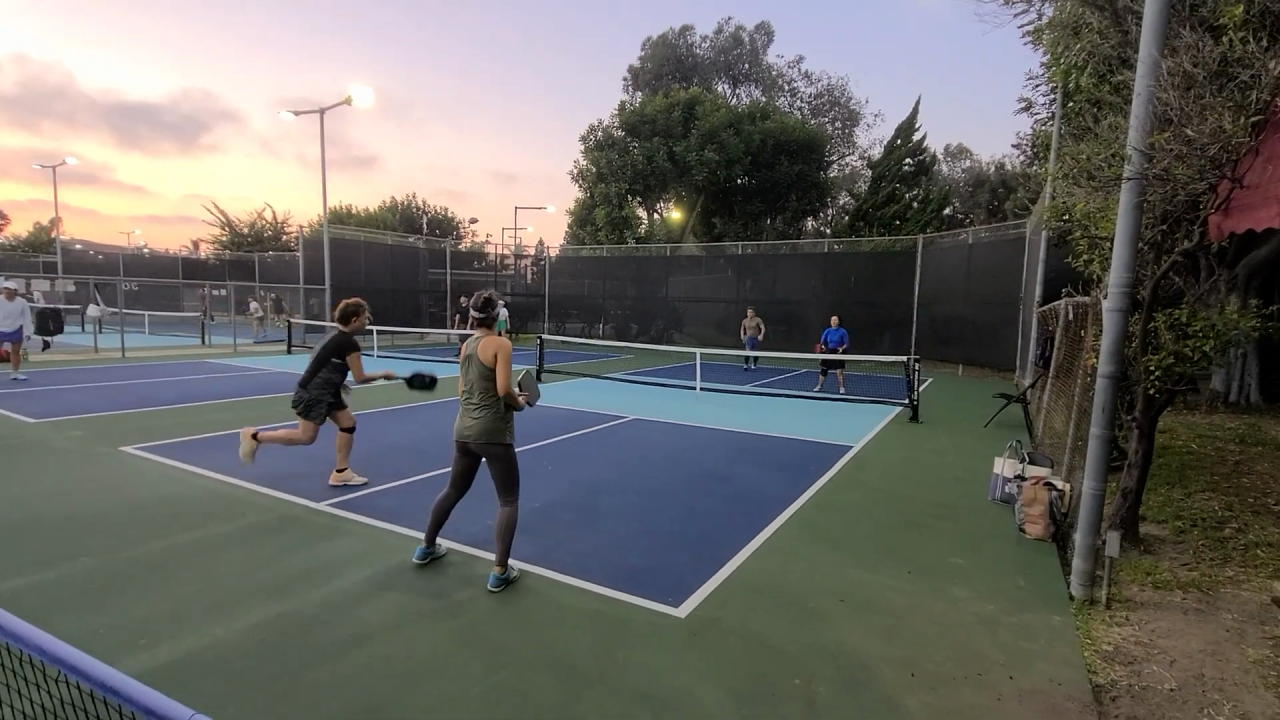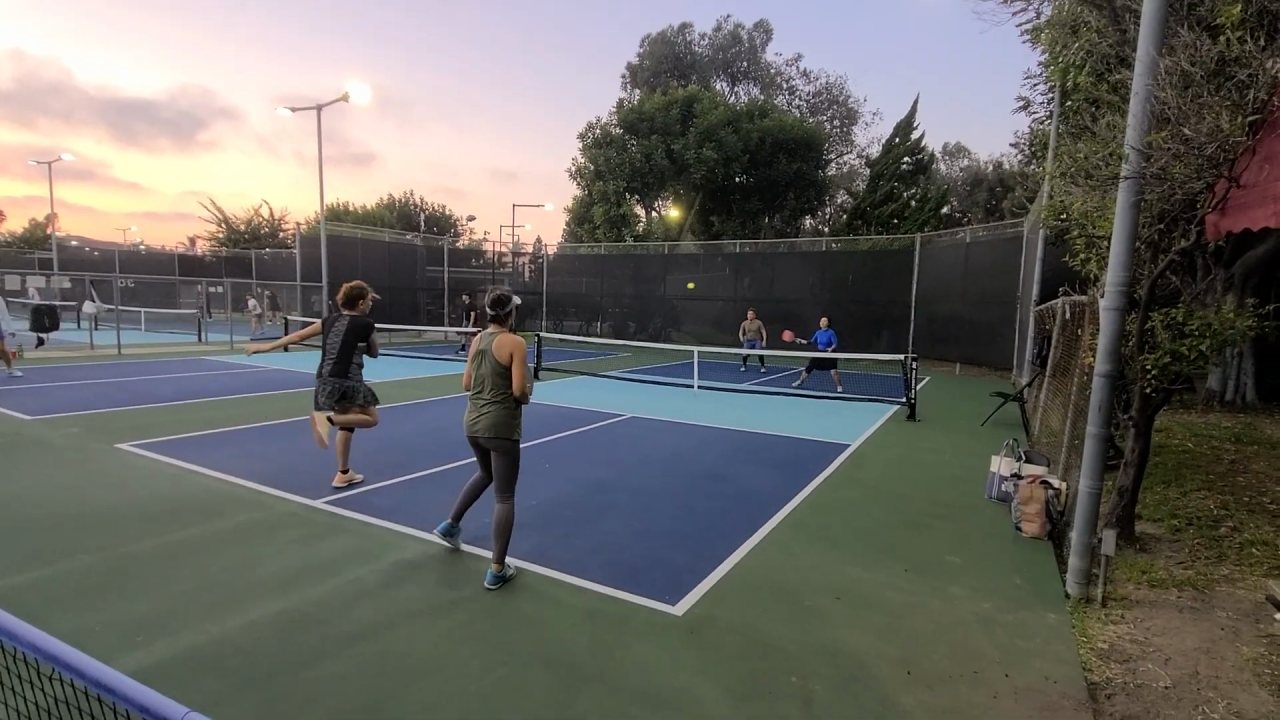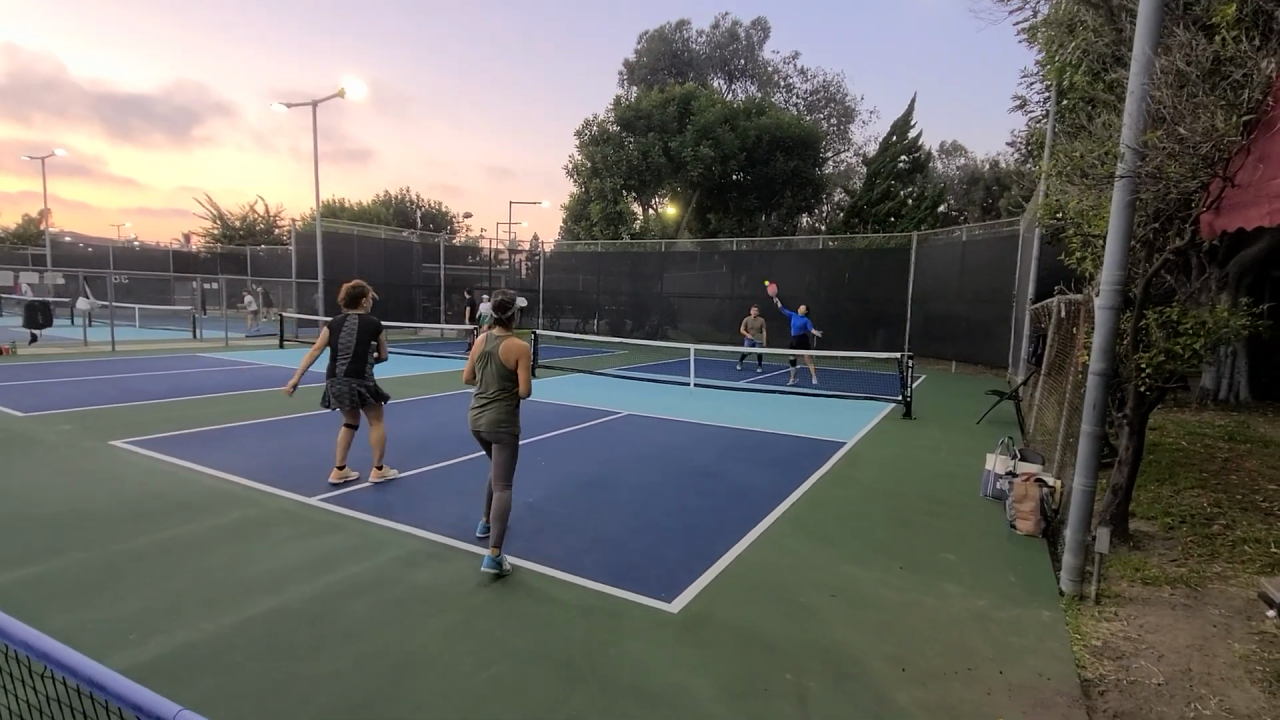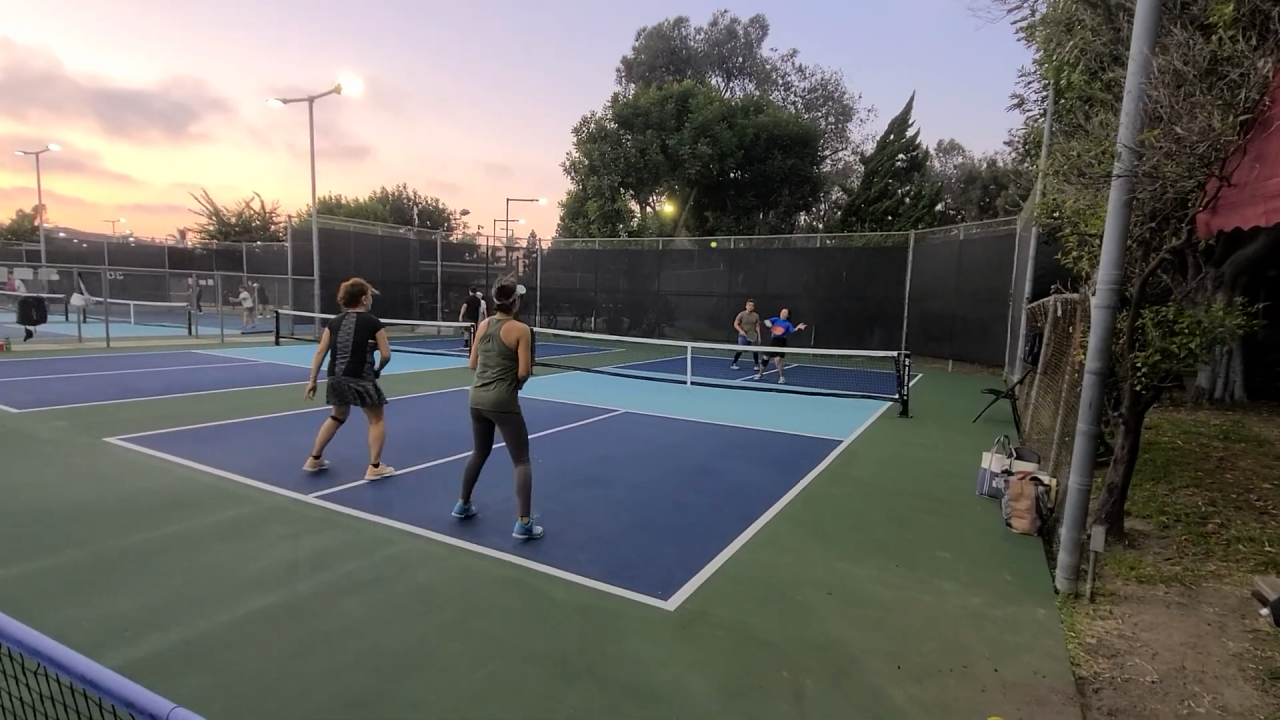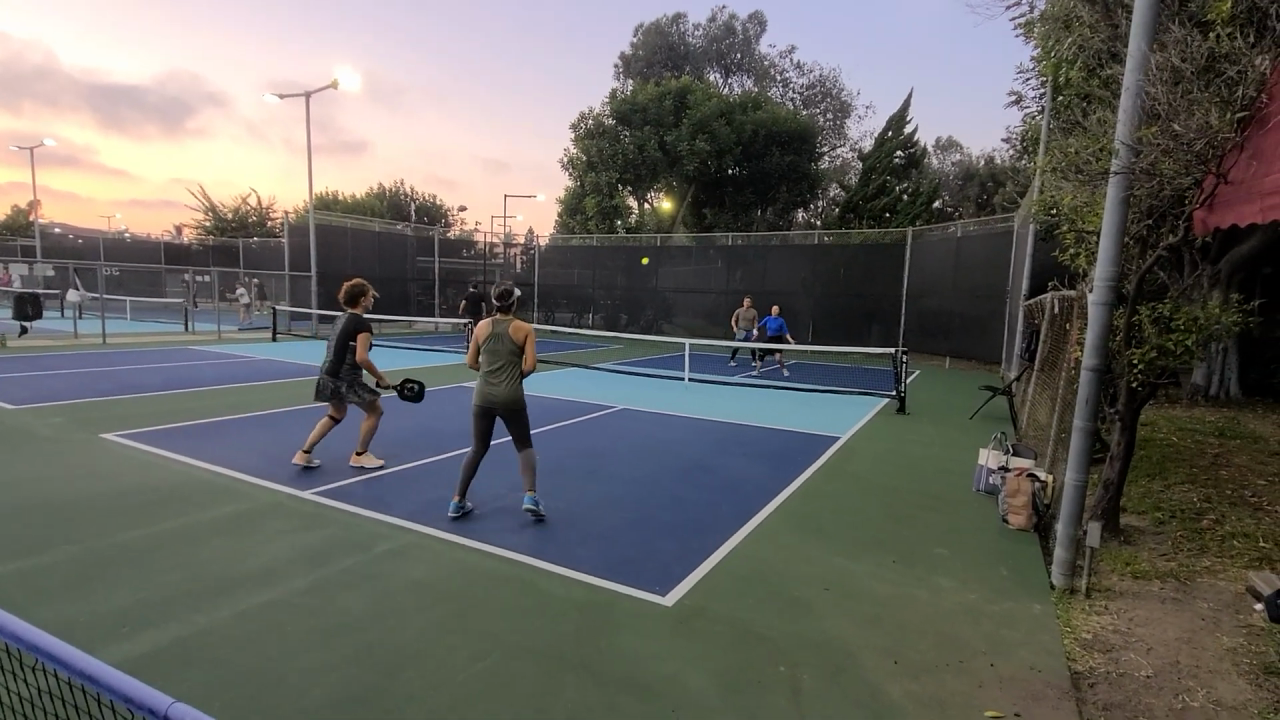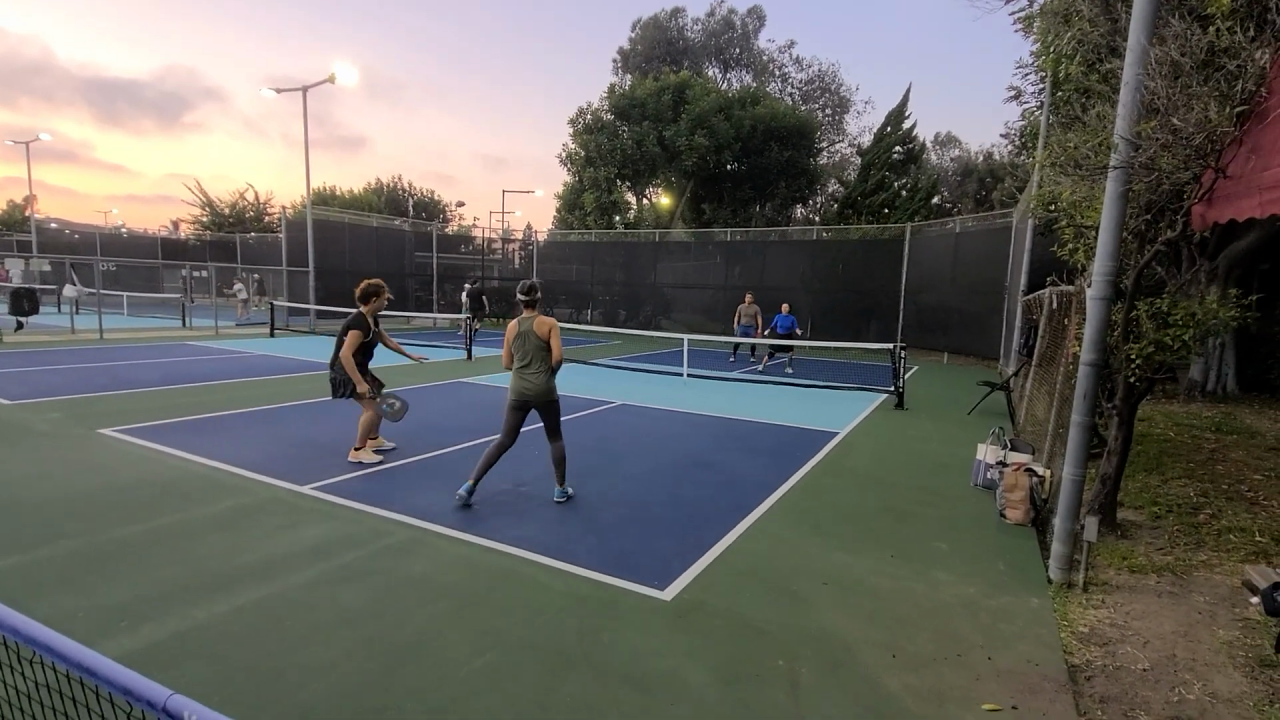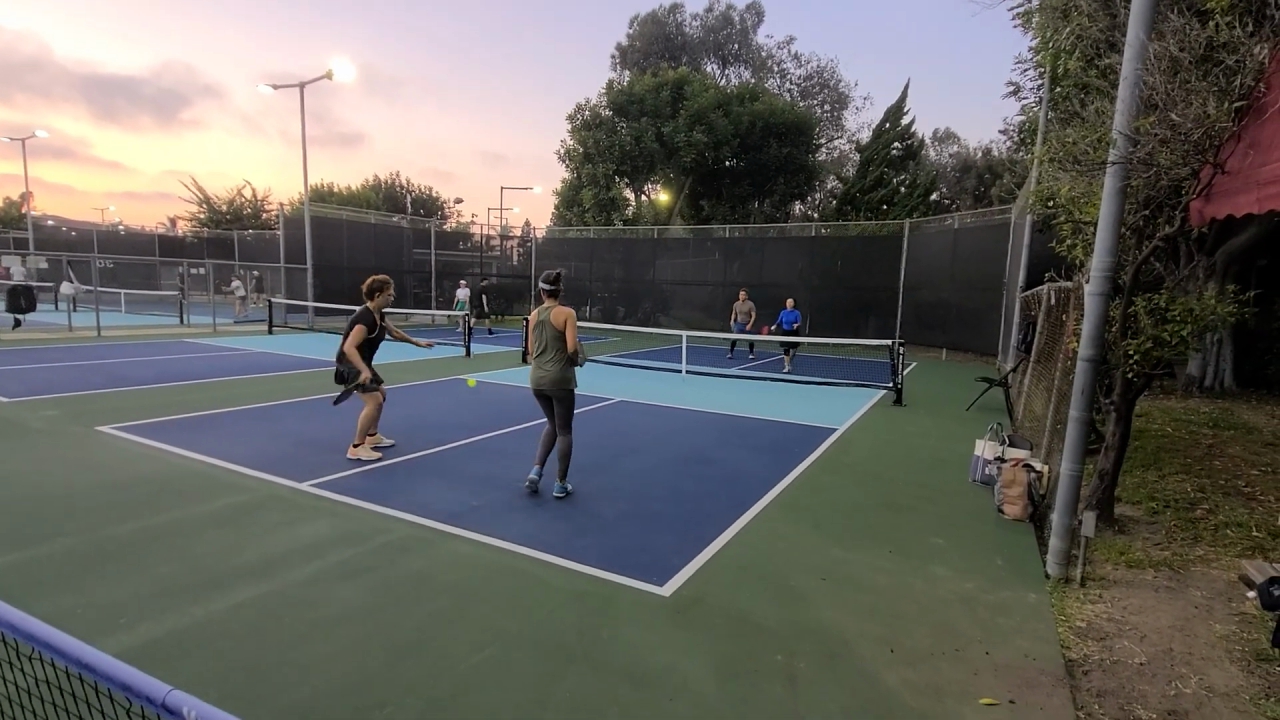
dt=0.3s
person 1, frame 1
left shoulder: (466, 346)
right shoulder: (500, 344)
right elbow: (504, 390)
right wrist: (519, 402)
left hip: (465, 430)
right hip: (493, 432)
left knee: (454, 489)
right knee: (509, 501)
left ankle: (426, 547)
right ankle: (499, 572)
person 1, frame 2
left shoulder: (478, 340)
right shoulder: (515, 343)
left elbow: (466, 384)
right elbow: (520, 392)
right wrist: (527, 394)
left hip: (474, 423)
right hip: (502, 428)
left knee: (485, 476)
right knee: (505, 496)
left ankle: (450, 525)
right ankle: (497, 569)
person 1, frame 3
left shoulder: (481, 340)
right shoulder: (520, 347)
left elbow: (467, 378)
right elbow: (525, 391)
left hip: (477, 418)
right hip: (502, 423)
left knee: (497, 473)
right knee: (502, 486)
left ankle: (486, 523)
right ankle: (493, 556)
person 1, frame 4
left shoulder: (483, 326)
right shoulder: (520, 330)
left elbow: (473, 363)
right elbow: (524, 373)
left hip: (477, 399)
right hip: (503, 403)
left knee: (480, 453)
right knee: (521, 461)
left ankle: (463, 505)
right ankle: (523, 523)
person 1, frame 5
left shoulder: (482, 326)
right shoulder: (525, 329)
left elbow: (471, 363)
right elbow: (530, 366)
left hip: (483, 396)
right hip: (511, 398)
left knee: (478, 448)
right knee: (525, 448)
left ankle: (457, 502)
right ankle: (530, 496)
person 1, frame 6
left shoulder: (512, 326)
right shoulder: (549, 323)
left elbow: (506, 363)
right elbow: (558, 358)
right wrist: (550, 373)
left hip: (518, 390)
right hip: (544, 391)
left knee: (504, 440)
right knee: (555, 438)
left ankle: (470, 485)
right ankle: (561, 488)
person 1, frame 7
left shoulder: (534, 315)
right shoulder: (567, 313)
left elbow: (531, 352)
right elbow: (572, 347)
right wrist: (574, 361)
left hip: (537, 379)
right hip: (559, 379)
left knee: (552, 425)
right knee: (564, 432)
left ankle: (536, 470)
right ankle: (561, 484)
person 2, frame 1
left shoulder: (338, 337)
right shoulder: (349, 345)
right elbow: (360, 378)
left wrist: (352, 381)
right wrist: (383, 375)
left hip: (325, 390)
right hip: (314, 392)
left knee: (348, 424)
right knee: (306, 436)
left ankle: (341, 473)
right ankle: (254, 436)
person 2, frame 2
left shoulder: (329, 320)
right shoulder: (366, 325)
left elbow: (297, 335)
right elbow: (374, 353)
left wrist: (267, 347)
left hip: (326, 380)
right hip: (346, 380)
left knee: (346, 425)
right knee: (370, 418)
left ankle: (343, 474)
right ankle: (328, 420)
person 2, frame 3
left shoulder: (333, 323)
right shoulder: (374, 324)
left elbow: (315, 351)
right elbow: (383, 356)
left wrist: (296, 377)
left hip: (335, 380)
right hip: (360, 380)
left knee: (350, 422)
right knee: (377, 422)
left ankle: (339, 471)
right ankle: (378, 470)
person 2, frame 4
left shoulder: (334, 322)
right shoulder: (373, 323)
left elbow: (320, 352)
right elbow: (386, 355)
left wrist: (312, 381)
right wrist: (378, 370)
left hip: (336, 378)
right hip: (361, 379)
left knee: (337, 416)
right knee: (377, 421)
left ankle: (314, 459)
right ankle: (374, 467)
person 2, frame 5
left shoulder: (341, 319)
right shoulder: (362, 325)
right elbow: (361, 359)
right wrist: (380, 378)
left hip: (329, 376)
right hip: (345, 379)
left knee: (336, 415)
right knee: (375, 411)
left ankle: (304, 454)
right ankle: (360, 455)
person 2, frame 6
left shoulder: (371, 320)
right shoulder: (358, 322)
left elbow: (386, 341)
right elbow: (345, 354)
left wrist: (410, 355)
right wrist: (360, 383)
left hip: (359, 369)
right hip: (346, 372)
left knee: (377, 400)
right knee: (372, 406)
left ankle: (372, 439)
right ankle: (357, 450)
person 2, frame 7
left shoulder: (378, 314)
right shoulder: (365, 318)
left elbow: (393, 332)
right elbow: (349, 347)
left wrist: (417, 342)
right wrist: (364, 370)
left hip: (362, 364)
right hip: (352, 365)
left knee: (380, 395)
right knee: (374, 401)
left ankle: (372, 436)
right ankle: (357, 447)
